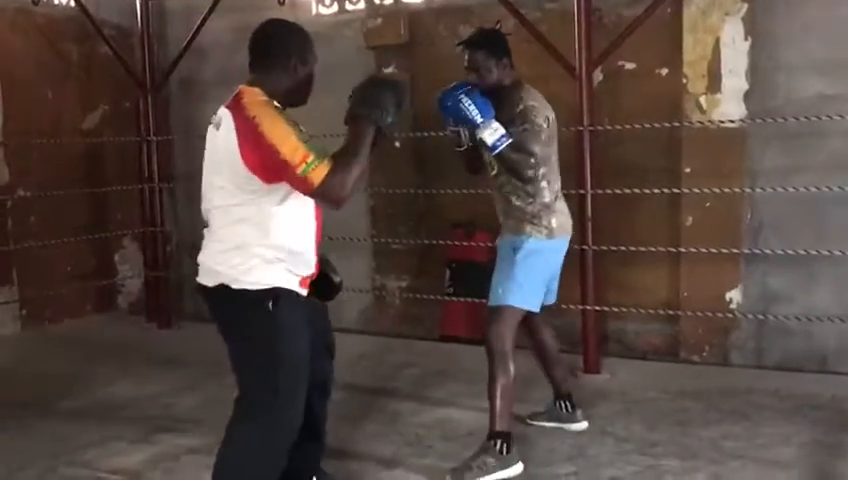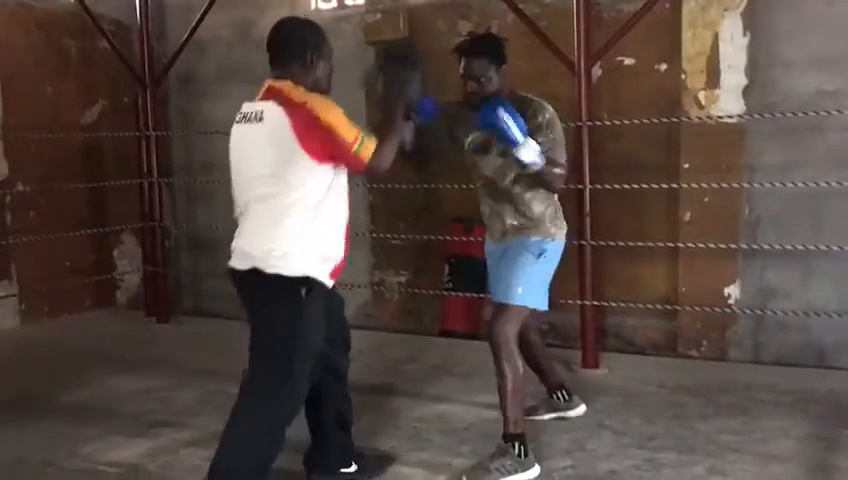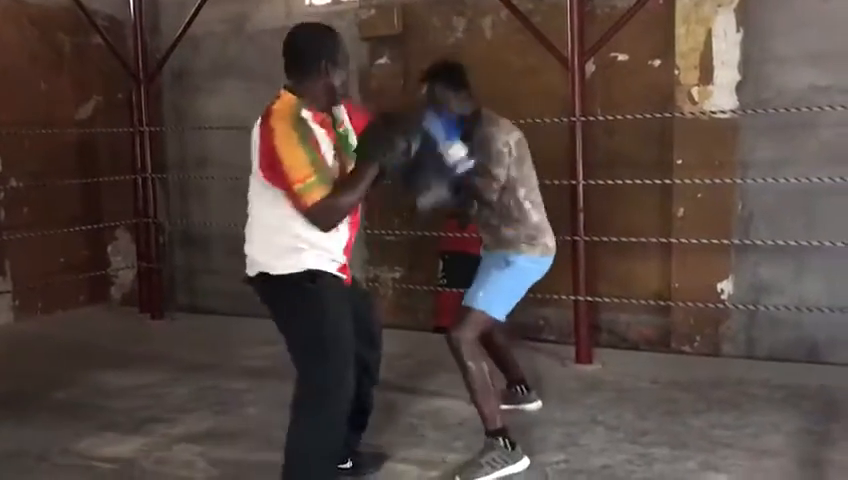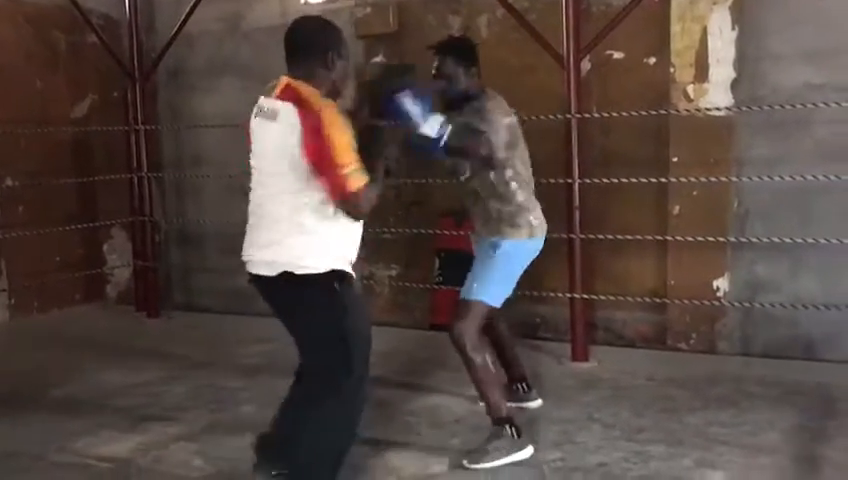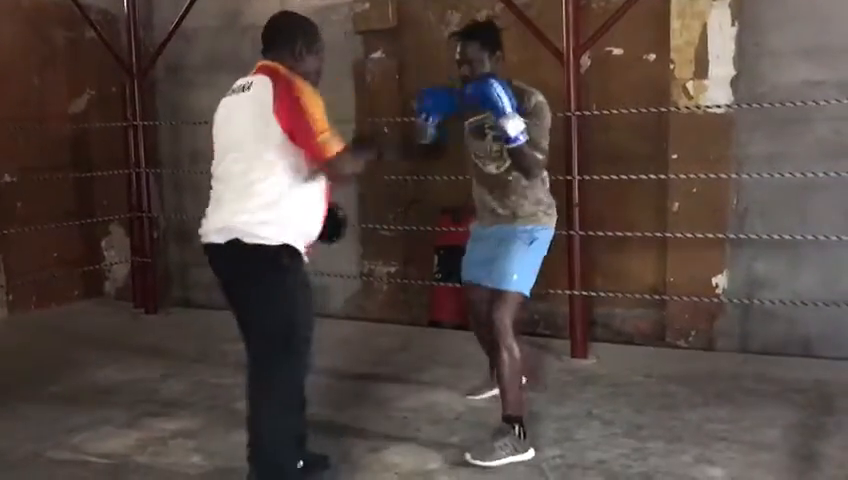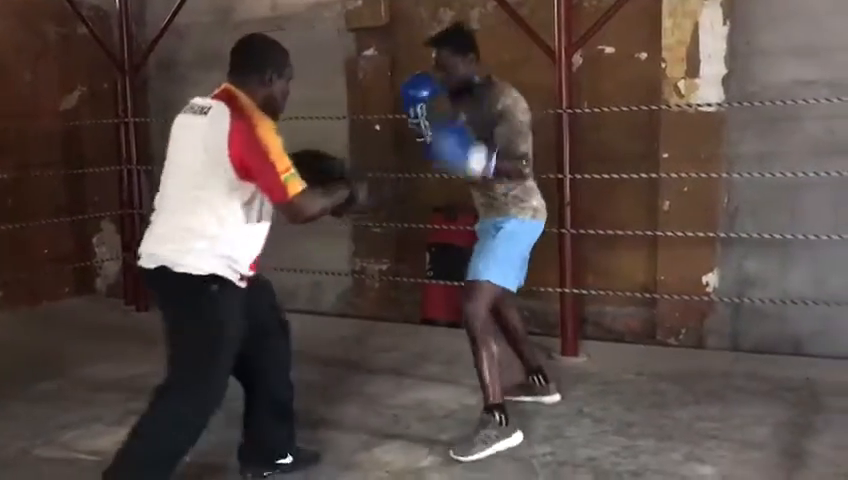
dt=0.4s
person 1, frame 1
left shoulder: (239, 111)
right shoulder: (262, 118)
right elbow: (335, 189)
left wrist: (306, 261)
right wrist: (366, 125)
left hip: (267, 280)
right hip: (254, 286)
left knee: (312, 366)
right knee: (271, 405)
person 1, frame 2
left shoulder: (256, 110)
right shoulder: (307, 109)
right elbow: (379, 157)
right wrist: (398, 105)
left hip: (292, 268)
right hip: (285, 274)
left knee: (329, 363)
right knee: (273, 391)
person 1, frame 3
left shoulder: (331, 113)
right shoulder: (286, 127)
left elbow: (364, 134)
right elbow: (324, 214)
right wrist: (371, 164)
left hip: (318, 268)
right hip: (293, 274)
left knee: (361, 352)
right knee: (327, 382)
person 1, frame 4
left shoulder: (268, 108)
right shoulder: (321, 115)
right elbow: (358, 204)
right wrist: (379, 160)
left hip: (268, 262)
right hip: (312, 271)
left knee: (323, 367)
right knee: (341, 381)
person 1, frame 5
left shoulder: (237, 96)
right shoulder: (291, 90)
right elbow: (338, 165)
left wrist: (317, 213)
right wrist: (369, 151)
left hip: (227, 239)
right hip: (263, 246)
left knee: (278, 353)
right knee: (281, 361)
person 1, frame 6
left shoulder: (199, 111)
right shoulder: (250, 124)
right elbow: (299, 207)
left wrist: (289, 169)
right wrist: (343, 191)
left hip: (215, 265)
right hip: (195, 271)
left knee: (268, 343)
right knee: (195, 387)
person 2, frame 1
left shoulder: (527, 106)
right shoulder: (501, 106)
left elbow: (526, 169)
right elbow: (474, 166)
left wrist: (484, 125)
right wrist: (467, 129)
left hip: (535, 232)
right hip: (545, 231)
left knee: (498, 331)
right knee: (533, 319)
right ankle: (566, 406)
person 2, frame 2
left shoulder: (537, 113)
right shoulder: (459, 113)
left elbow: (555, 181)
right elbow: (421, 151)
left wrist: (522, 143)
right wrist: (420, 128)
left hip: (537, 235)
right hip: (498, 237)
left knee: (501, 332)
right knee: (517, 325)
right ankle: (563, 398)
person 2, frame 3
left shoulder: (496, 133)
right shoulder: (468, 132)
left elbow: (491, 196)
right elbow: (473, 195)
left hip: (523, 251)
right hip: (499, 247)
left knee: (462, 338)
right knee: (481, 324)
left ankle: (502, 446)
right ankle: (519, 390)
person 2, frame 4
left shoulder: (488, 109)
right shoulder: (465, 109)
left elbow: (485, 158)
left wrist: (425, 122)
right wrist: (427, 122)
left hip: (513, 235)
right hip: (497, 233)
left knee: (463, 330)
right knee: (482, 314)
left ankle: (508, 434)
right ankle: (521, 387)
person 2, frame 5
left shoulder: (530, 102)
right shoulder: (463, 98)
left elbow: (535, 169)
right elbow: (430, 148)
left wrist: (506, 119)
right wrist: (429, 117)
left hip: (527, 224)
right hip: (487, 222)
left knee: (498, 318)
right knee: (474, 304)
left ankle: (514, 434)
right ankle: (502, 374)
person 2, frame 6
left shoulder: (501, 101)
right shoulder: (462, 102)
left elbow: (521, 166)
left wrist: (472, 157)
left hip: (515, 216)
right hip: (513, 216)
left knee: (473, 310)
right knee: (499, 302)
left ankle: (497, 421)
right ankle: (538, 380)
